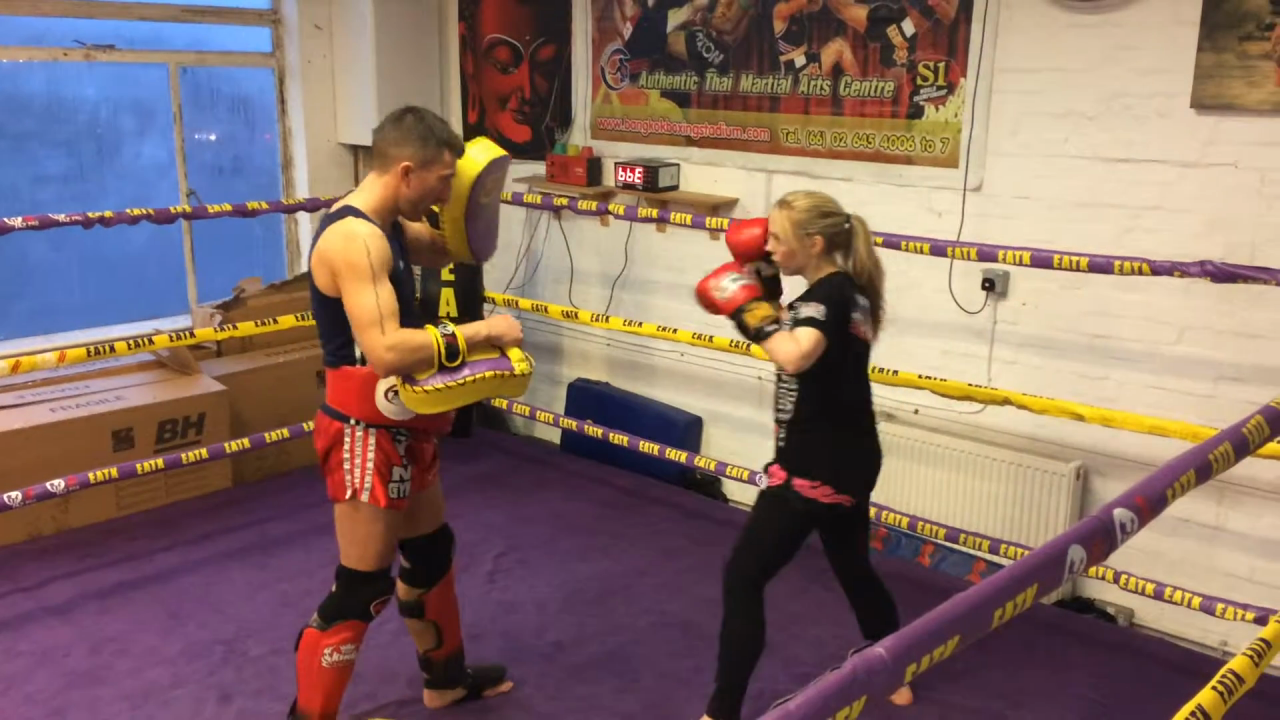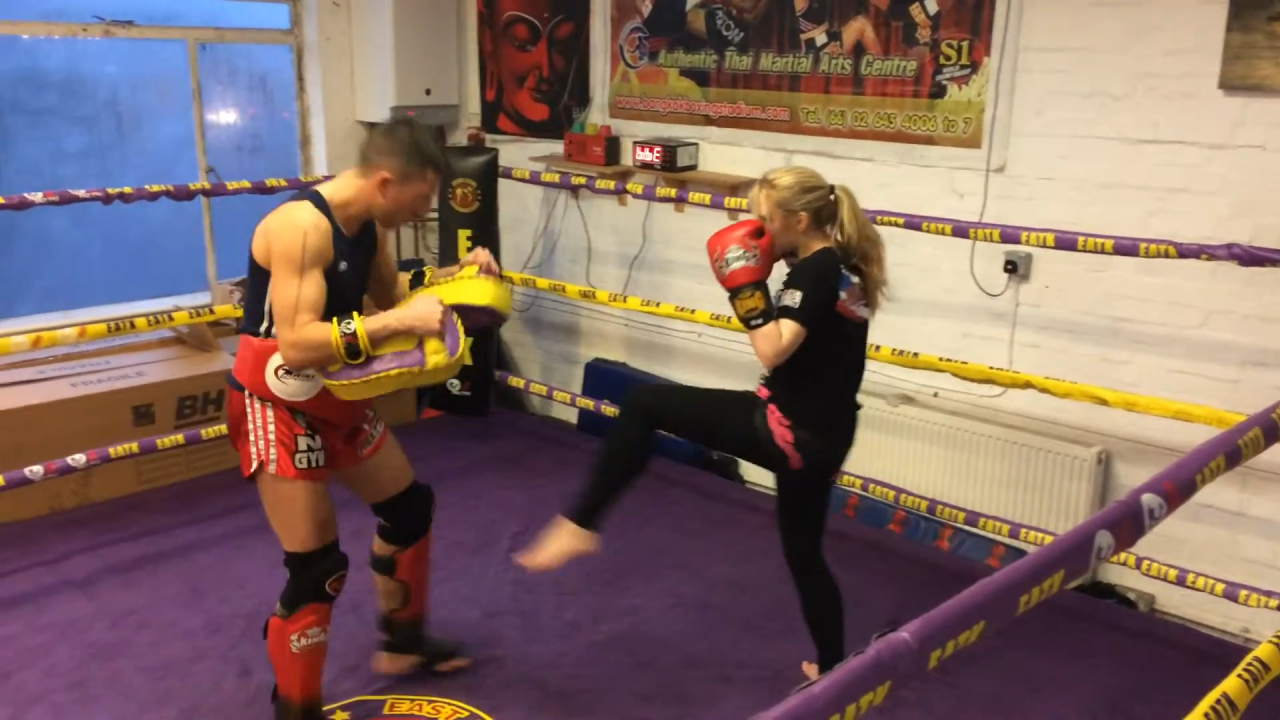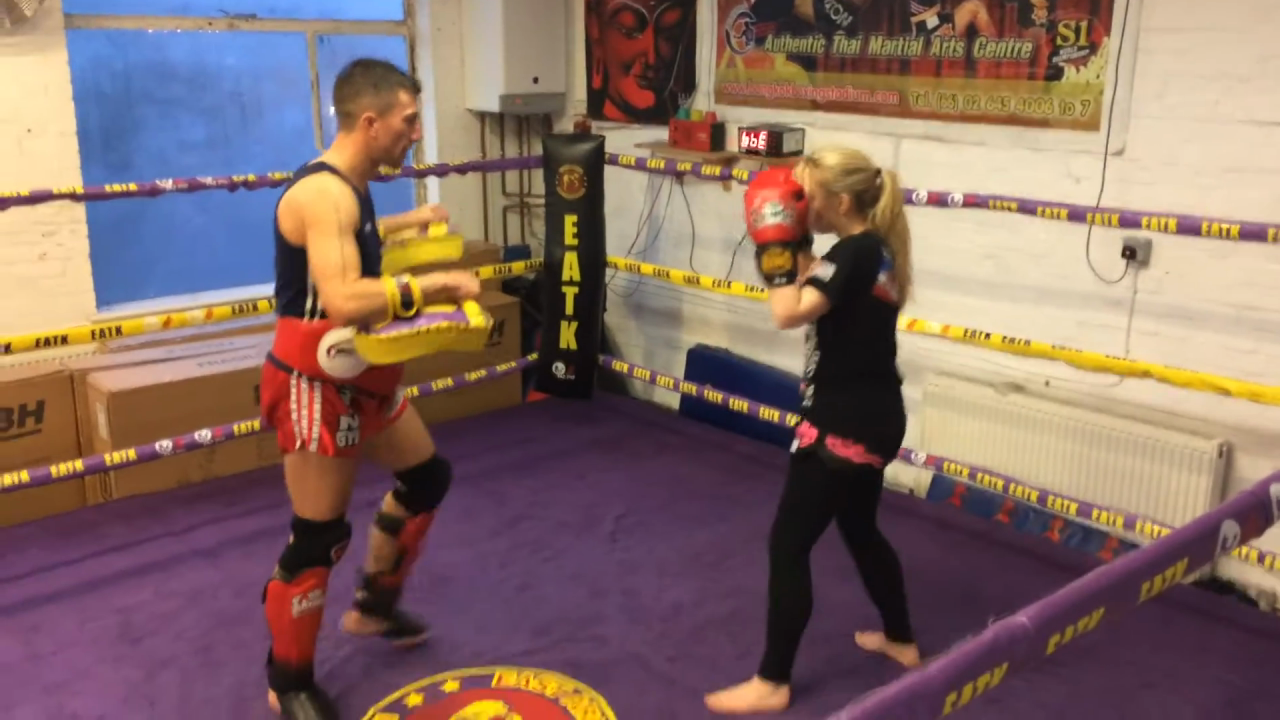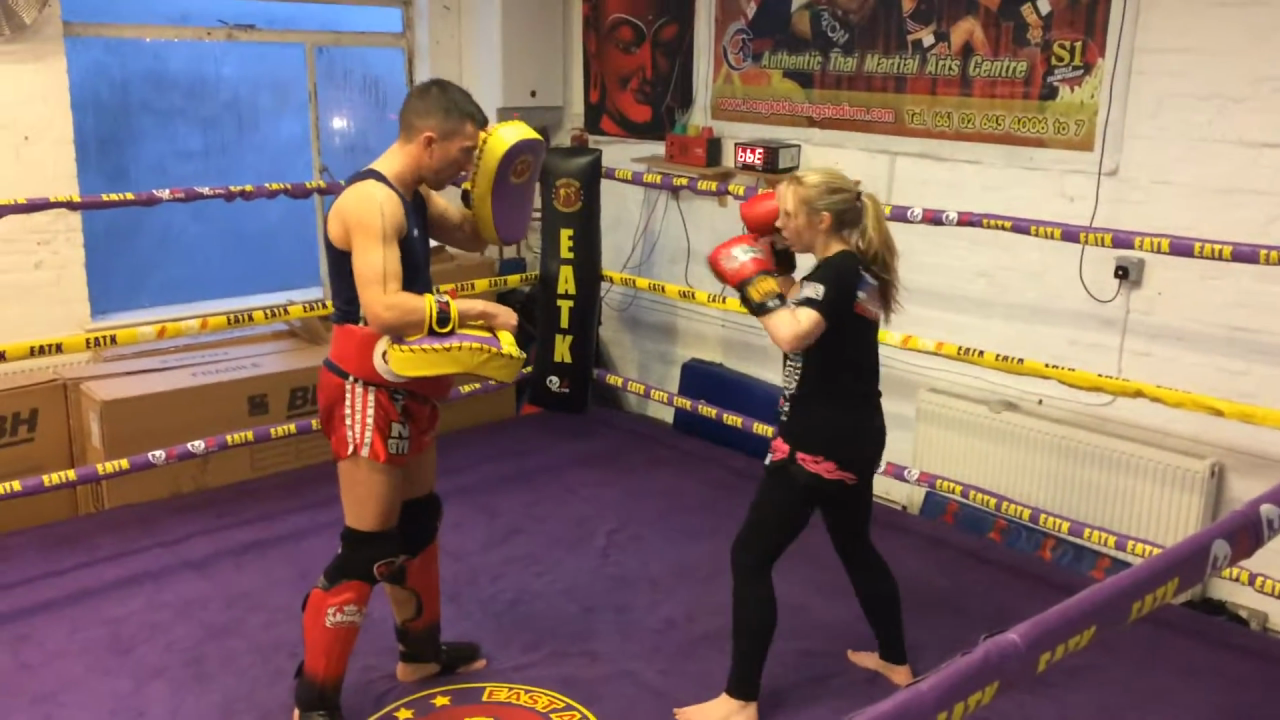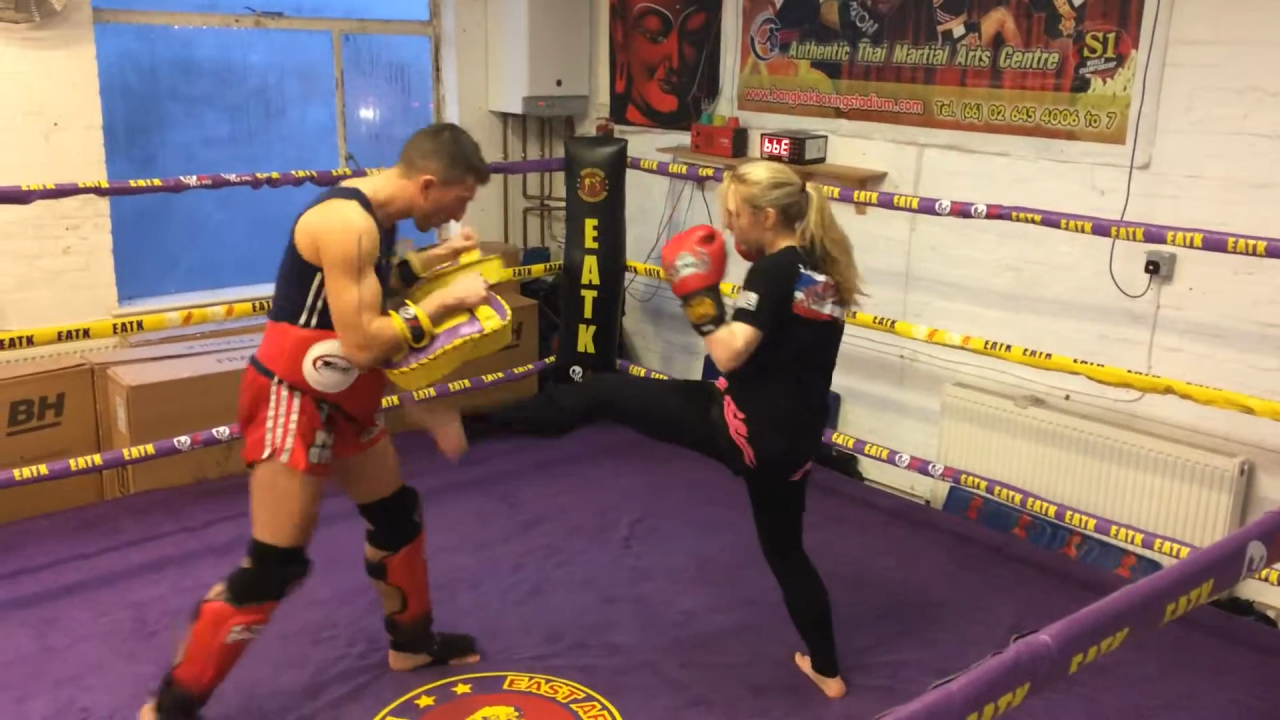
dt=1s
person 1, frame 1
left shoulder: (384, 224)
right shoulder: (354, 240)
left elbow: (438, 250)
right elbow: (386, 351)
right wrist: (483, 331)
left hip: (407, 424)
right hip: (368, 432)
left knee: (430, 553)
right knee: (361, 589)
person 1, frame 2
left shoulder: (367, 224)
right shoulder: (299, 227)
left elbow: (385, 292)
right elbow: (297, 342)
left wrist: (455, 282)
right wrist: (403, 321)
left hip: (336, 400)
right hip: (279, 411)
left knee: (409, 506)
right knee: (317, 569)
left ankle: (404, 640)
person 1, frame 3
left shoulder: (348, 185)
right shoulder: (323, 194)
right elbow: (345, 300)
left wrist: (403, 226)
right wrist: (441, 284)
left hip: (361, 374)
right hip: (315, 384)
left knee: (426, 476)
right knee: (318, 537)
left ankle: (374, 602)
person 1, frame 4
left shoulder: (412, 195)
right shoulder: (370, 201)
left elbow: (471, 236)
right elbow: (384, 310)
right wrist: (480, 310)
left hip: (407, 388)
right hip: (367, 392)
left knee: (418, 520)
right knee: (365, 550)
left ankle: (420, 649)
person 1, frame 5
left shoulder: (371, 212)
right shoulder: (350, 224)
right elbow: (363, 341)
left wrist: (434, 261)
right wrist: (446, 298)
left hip: (338, 397)
right hip: (294, 400)
left knee: (397, 513)
right knee: (274, 566)
left ankle: (414, 640)
person 2, frame 1
left shoulder: (829, 294)
right shoulder: (842, 290)
left elbow: (792, 356)
right elbow: (789, 333)
left wrist: (744, 304)
right wrist: (764, 283)
left hip: (816, 463)
right hip: (853, 457)
left knee: (743, 579)
right knee: (853, 567)
person 2, frame 2
left shoulder: (812, 271)
right shoulder: (846, 266)
left elbow: (769, 350)
left wrist: (746, 284)
left hip: (783, 425)
right hip: (823, 439)
left knee: (646, 404)
right knee: (804, 553)
left ankle: (580, 525)
right ankle: (833, 669)
person 2, frame 3
left shoulder: (853, 255)
right shoulder: (873, 249)
left elbow: (788, 313)
right elbow: (815, 284)
left wrist: (774, 243)
right wrist: (792, 241)
left hip: (844, 424)
right hip: (873, 418)
left knee: (788, 544)
right knee: (860, 528)
right ankle: (900, 640)
person 2, frame 4
left shoulder: (835, 272)
right shoulder: (855, 267)
left elbow: (792, 335)
right elbow: (806, 309)
left wrist: (753, 277)
right wrist: (780, 256)
left hip: (818, 441)
right hip: (856, 436)
left knee: (751, 559)
right knee: (855, 545)
right ankle: (893, 660)
person 2, frame 5
left shoulder: (775, 271)
right shoulder: (826, 268)
left elbow: (728, 352)
left wrist: (697, 291)
left hip: (742, 421)
right hip: (792, 440)
left knee: (603, 393)
right knee: (786, 553)
left ankle: (472, 426)
right ankle: (829, 670)
